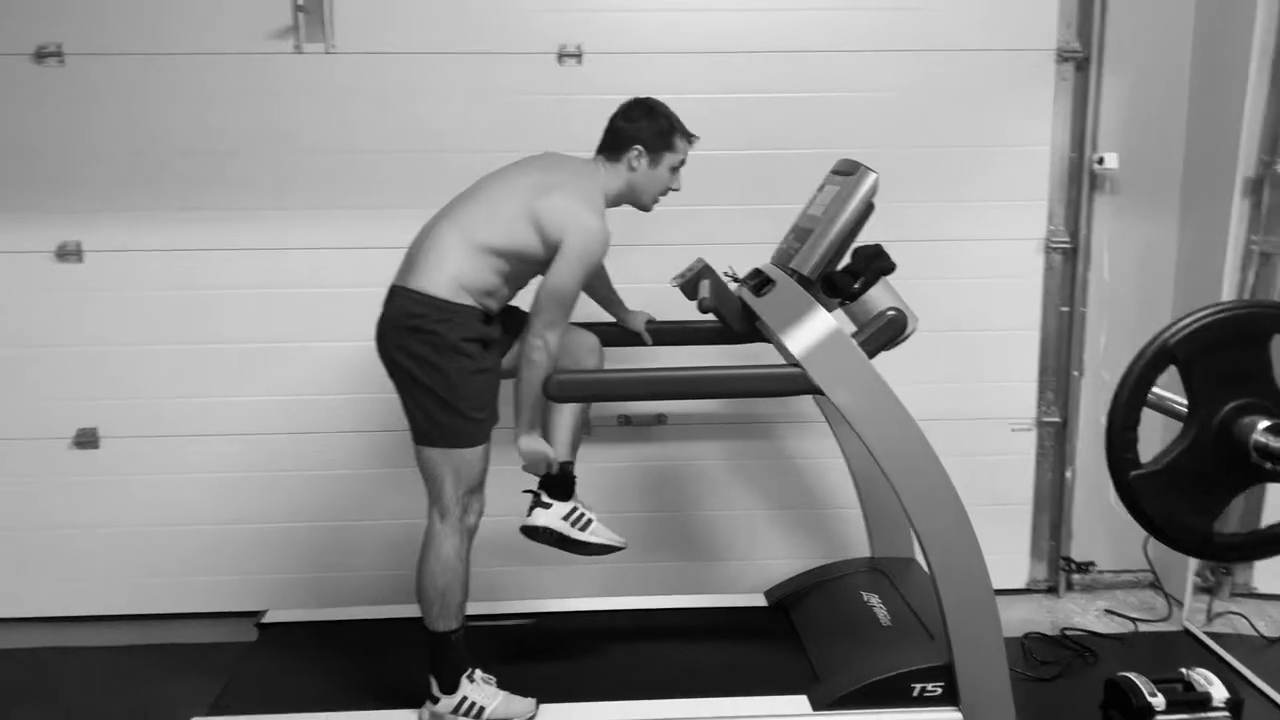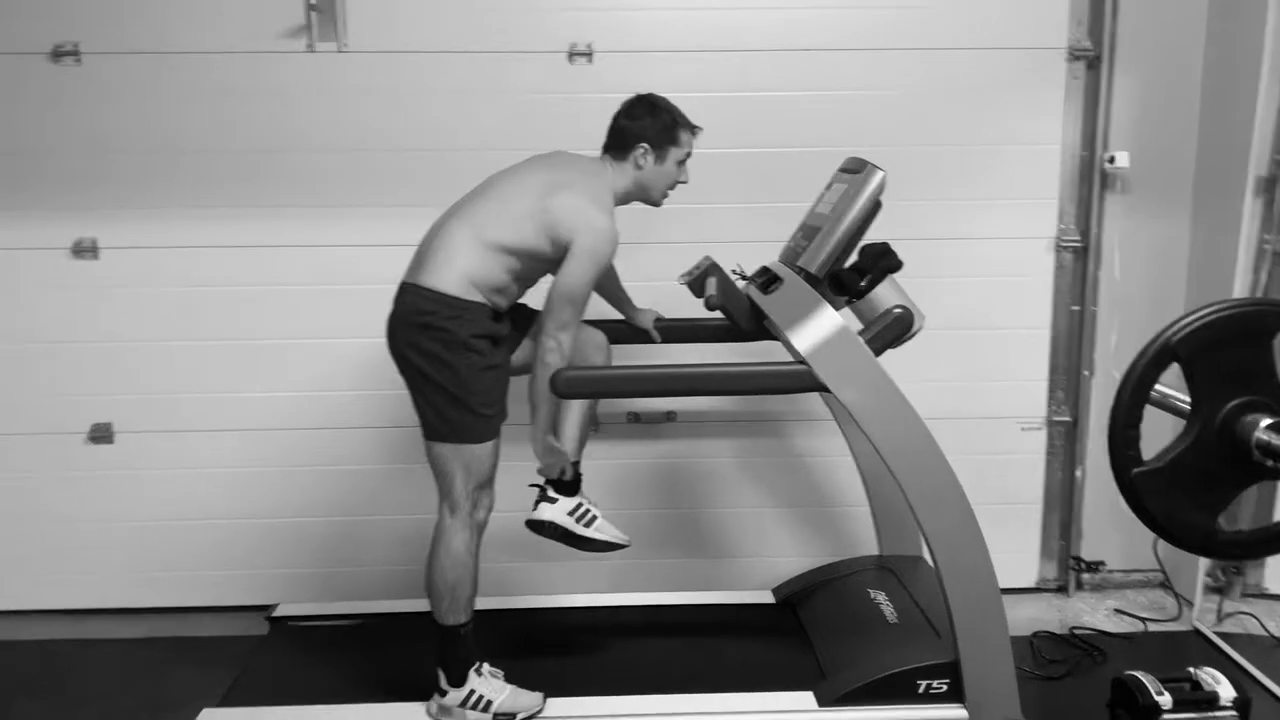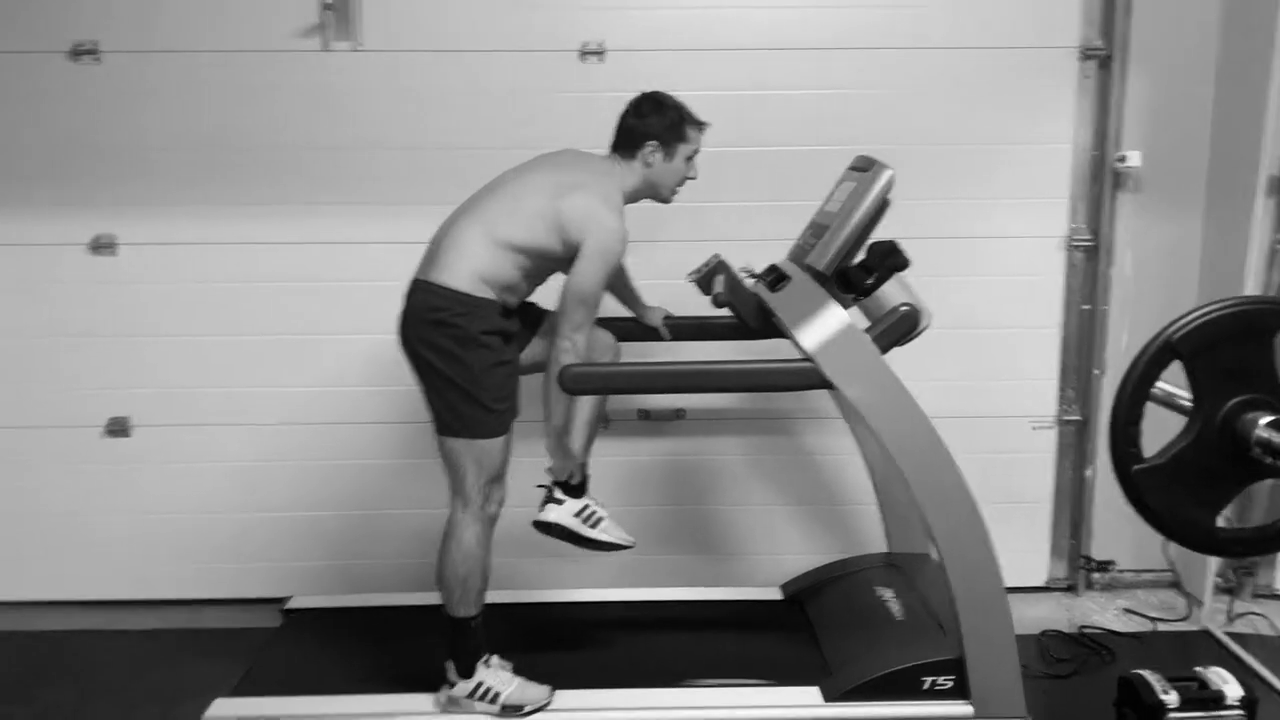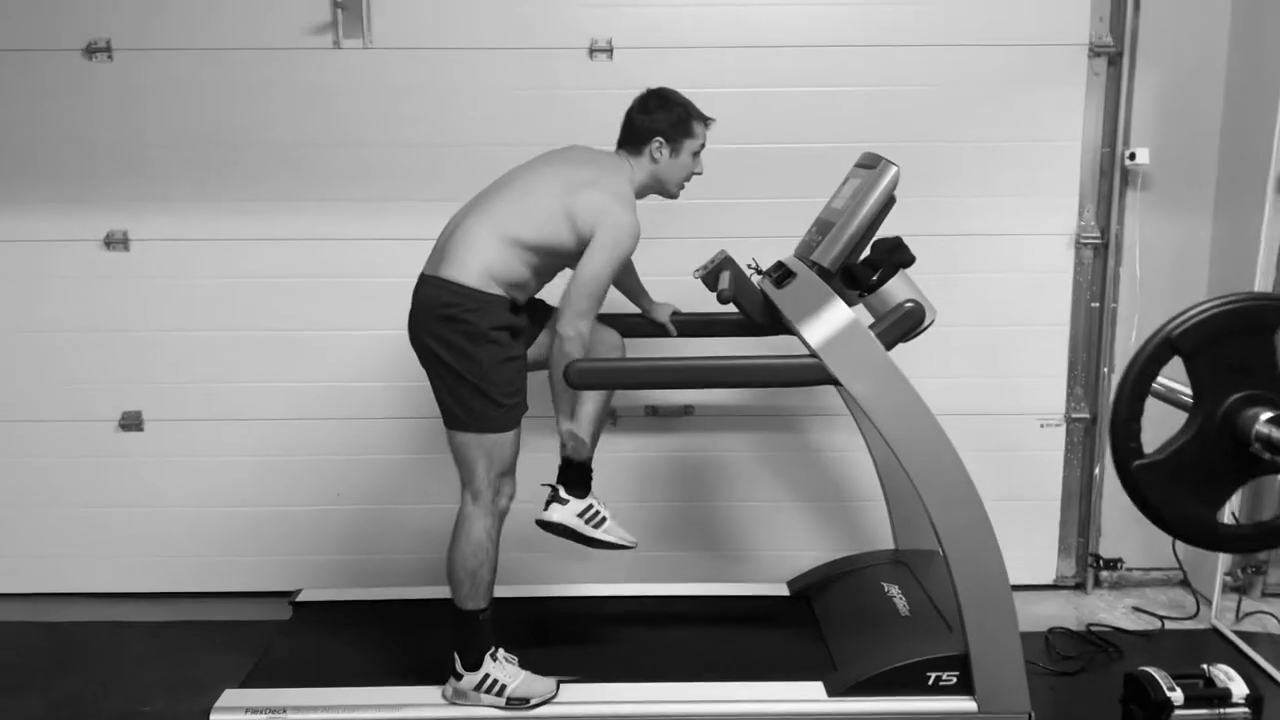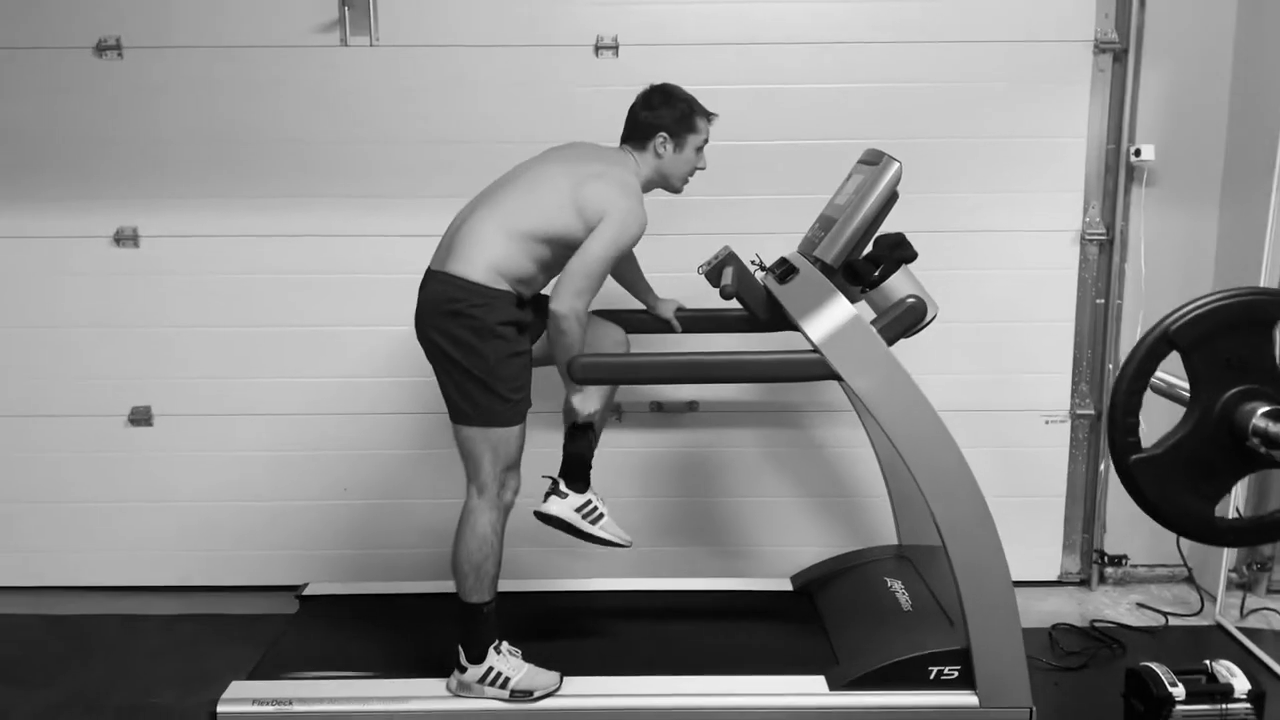
dt=0.1s
person 1, frame 1
left shoulder: (565, 175)
right shoulder: (587, 219)
right elbow: (540, 335)
left wrist: (624, 315)
right wrist: (527, 431)
left hip: (445, 311)
right hip: (432, 325)
left knee: (583, 349)
right knee: (459, 513)
left ankle: (555, 501)
person 1, frame 2
left shoulder: (573, 171)
right shoulder: (596, 217)
right elbow: (554, 339)
left wrist: (631, 312)
right wrist: (543, 439)
left hip: (453, 308)
right hip: (442, 322)
left knee: (593, 345)
right knee: (469, 508)
left ankle: (560, 498)
person 1, frame 3
left shoulder: (583, 171)
right shoulder: (606, 217)
right elbow: (567, 340)
left wrist: (640, 309)
right wrist: (558, 441)
left hip: (463, 304)
right hip: (454, 318)
left knee: (601, 347)
right knee: (480, 501)
left ankle: (567, 498)
person 1, frame 4
left shoulder: (589, 165)
right shoulder: (621, 212)
right elbow: (569, 325)
left wrist: (648, 306)
right wrist: (570, 421)
left hip: (466, 300)
right hip: (462, 314)
left knee: (606, 345)
right knee: (489, 496)
left ankle: (571, 496)
right ankle: (473, 668)
person 1, frame 5
left shoulder: (595, 162)
right shoulder: (628, 203)
right elbow: (565, 305)
left wrist: (653, 302)
right wrist: (577, 392)
left hip: (471, 295)
right hip: (469, 309)
left knee: (609, 341)
right knee: (495, 489)
left ankle: (570, 490)
right ankle: (476, 660)
